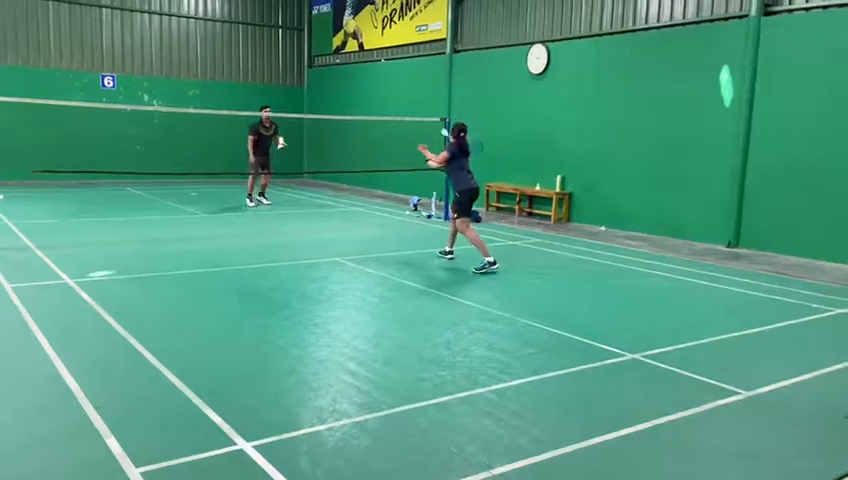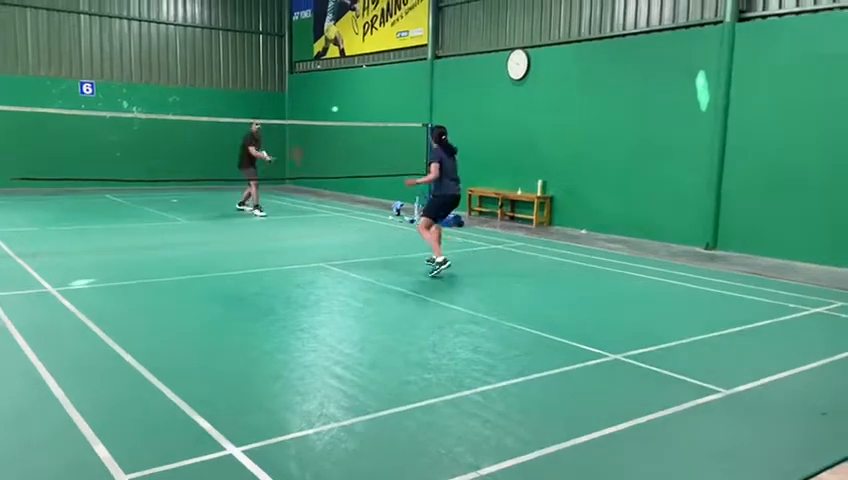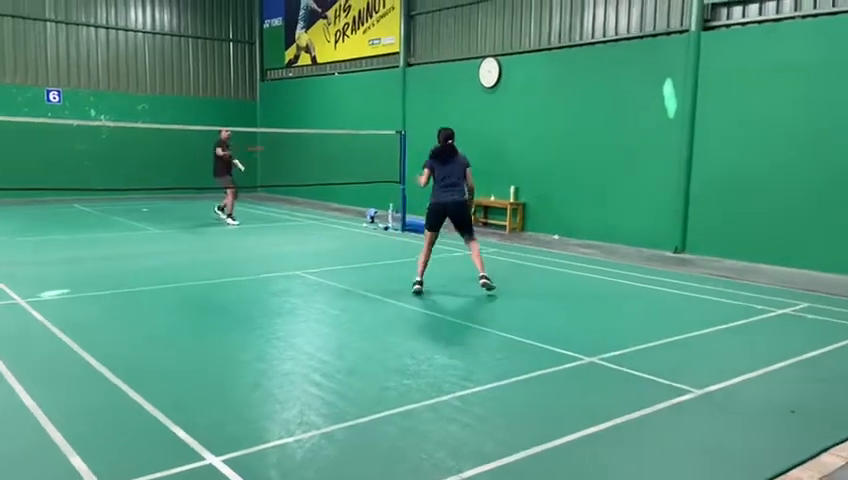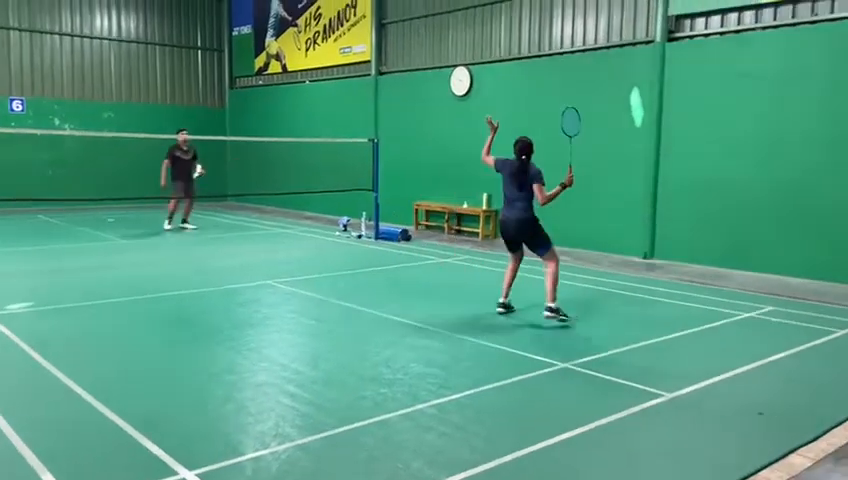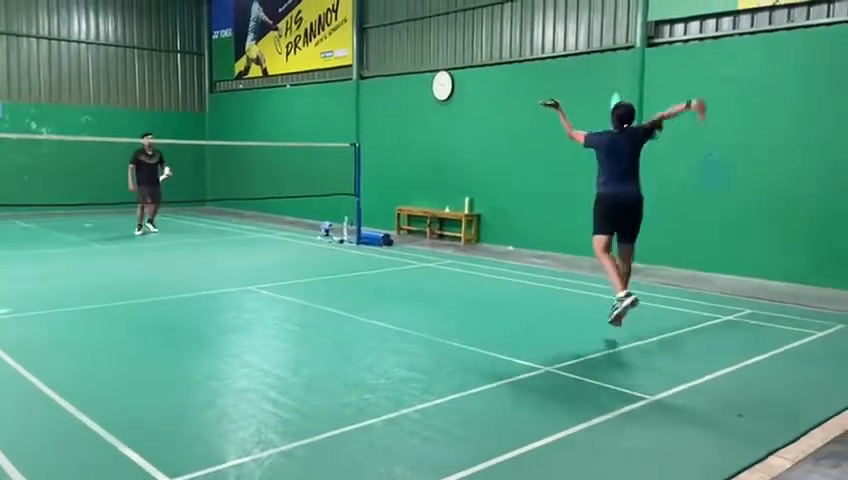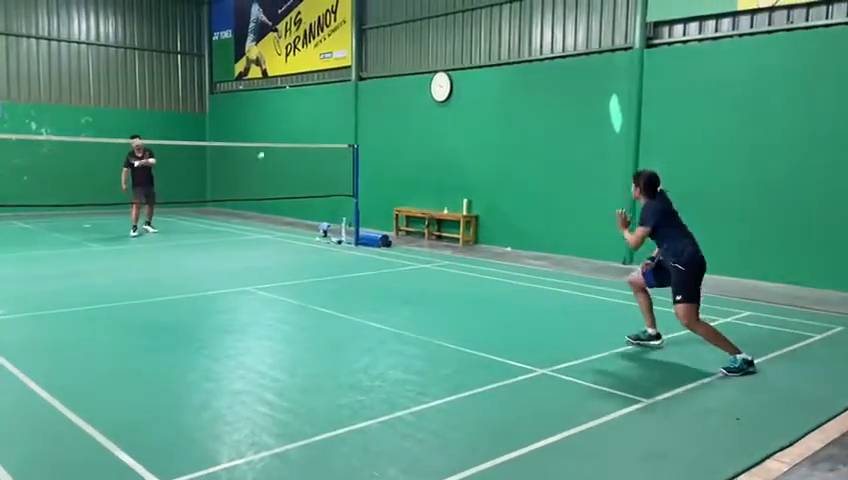
dt=0.5s
person 1, frame 1
left shoulder: (453, 146)
right shoulder: (462, 148)
left elbow: (440, 159)
right elbow: (442, 165)
left wrist: (425, 151)
right wrist: (430, 162)
left hip: (464, 190)
right hip: (469, 188)
left knee: (464, 228)
right knee: (454, 215)
left ankle: (490, 260)
right ankle: (448, 250)
person 1, frame 2
left shoulder: (435, 152)
right shoulder: (451, 152)
left elbow: (434, 175)
left wrist: (416, 182)
left hip: (442, 195)
right hip: (455, 196)
left knee: (422, 227)
right knee: (435, 222)
left ankle: (441, 259)
right ankle: (435, 257)
person 1, frame 3
left shoulder: (433, 157)
right shoulder: (462, 159)
left elbow: (424, 183)
right elbow: (470, 185)
left wrist: (420, 179)
right wrist: (470, 199)
left hip: (438, 204)
right hip: (459, 204)
left knee: (428, 244)
right knee: (471, 241)
left ankle: (419, 280)
right ankle: (482, 276)
person 1, frame 4
left shoulder: (505, 165)
right shoulder: (534, 171)
left elbow: (484, 156)
right elbow: (542, 200)
left wrist: (492, 133)
right wrist: (563, 186)
left hip: (506, 223)
right hip: (525, 223)
left knee: (515, 260)
right knee: (552, 261)
left ankle: (503, 301)
right ankle: (551, 306)
person 1, frame 5
left shoulder: (602, 138)
right shoulder: (639, 134)
left elbow: (572, 133)
right elbow: (661, 116)
left wrist: (559, 110)
right wrist: (690, 105)
left hip: (607, 200)
right hip: (632, 201)
left knee: (601, 250)
right knee: (625, 257)
left ankle: (623, 296)
right ankle: (623, 298)
person 1, frame 6
left shoulder: (653, 208)
right shoulder: (657, 204)
left elbow: (634, 243)
left wrist: (624, 228)
right wrist: (655, 259)
left hip: (687, 264)
right hip: (674, 262)
left knee: (688, 320)
right knee: (635, 281)
left ankle: (742, 358)
right ankle: (652, 333)
